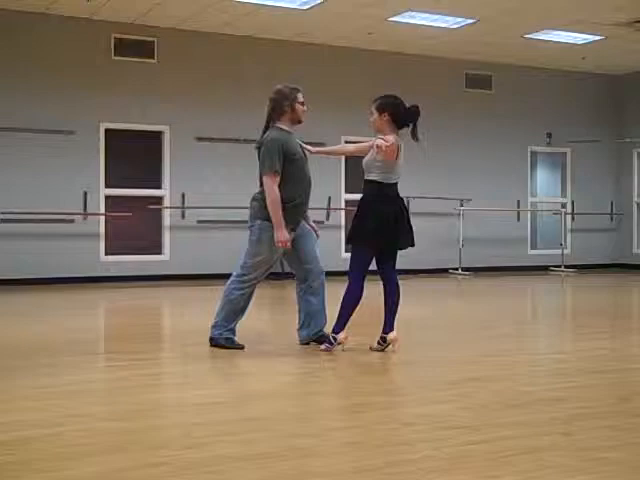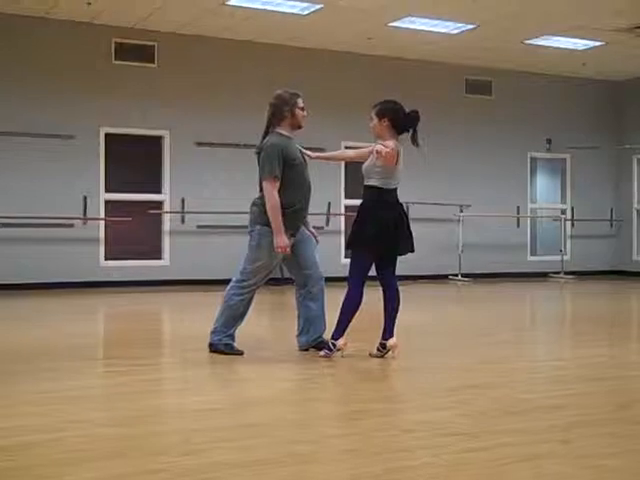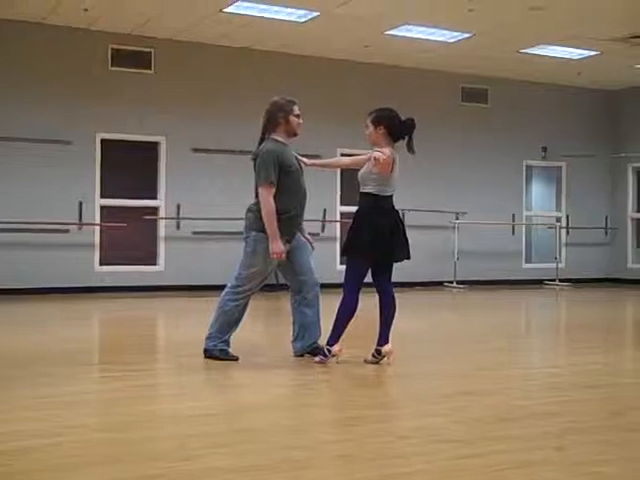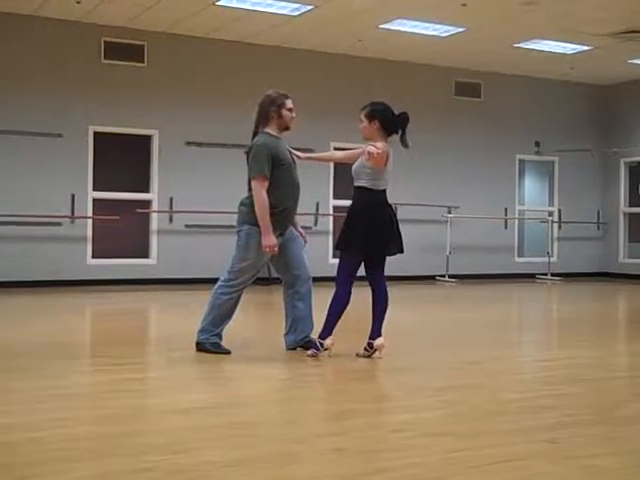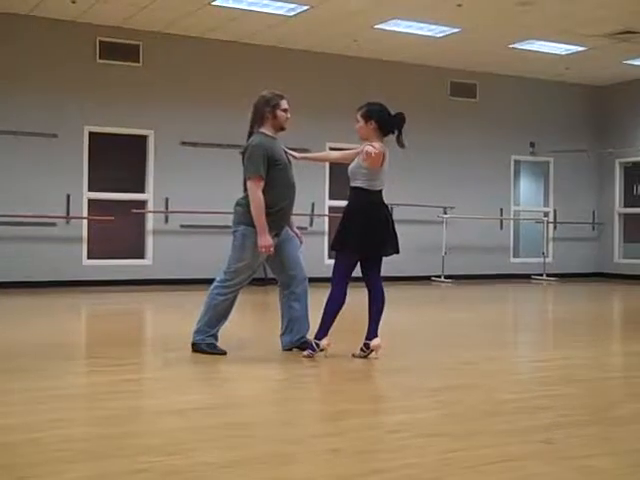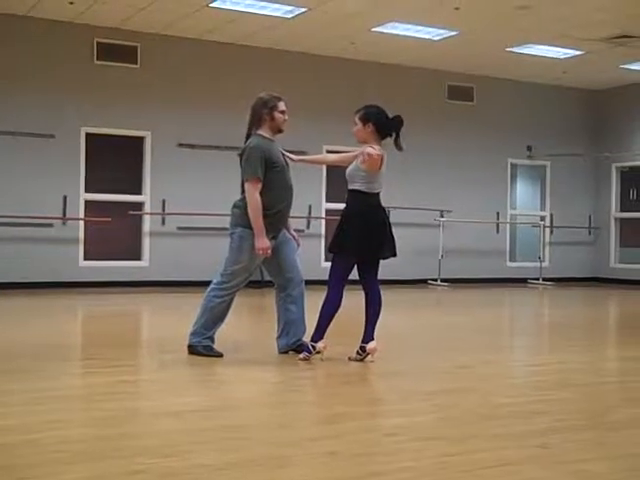
dt=0.2s
person 1, frame 1
left shoulder: (290, 138)
right shoulder: (273, 139)
right elbow: (270, 186)
left wrist: (306, 219)
right wrist: (278, 228)
left hip: (295, 223)
right hip: (270, 223)
left knee: (312, 275)
right knee: (247, 278)
left ankle: (312, 331)
right ankle: (221, 332)
person 1, frame 2
left shoulder: (290, 144)
right shoulder: (274, 145)
right elbow: (270, 191)
left wrist: (305, 225)
right wrist: (278, 233)
left hip: (295, 228)
right hip: (270, 228)
left knee: (312, 280)
right knee: (246, 284)
left ankle: (312, 338)
right ankle: (220, 338)
person 1, frame 3
left shoulder: (286, 150)
right shoulder: (269, 151)
right elbow: (266, 197)
left wrist: (301, 231)
right wrist: (274, 239)
left hip: (290, 235)
right hip: (265, 235)
left knee: (307, 286)
right knee: (241, 289)
left ankle: (307, 344)
right ankle: (215, 344)
person 1, frame 4
left shoulder: (279, 144)
right shoulder: (263, 145)
right elbow: (258, 191)
left wrist: (294, 225)
right wrist: (266, 233)
left hip: (284, 229)
right hip: (258, 228)
left knee: (299, 280)
right knee: (234, 283)
left ankle: (299, 337)
right ankle: (207, 337)
person 1, frame 5
left shoulder: (275, 144)
right shoulder: (258, 145)
right elbow: (254, 191)
left wrist: (290, 225)
right wrist: (262, 233)
left hip: (279, 229)
right hip: (254, 228)
left knee: (295, 281)
right knee: (230, 283)
left ankle: (295, 338)
right ankle: (203, 337)
person 1, frame 6
left shoulder: (272, 147)
right shoulder: (256, 147)
right elbow: (252, 193)
left wrist: (288, 228)
right wrist: (259, 235)
left hip: (277, 231)
right hip: (251, 231)
left knee: (292, 283)
right knee: (227, 285)
left ankle: (291, 340)
right ankle: (199, 339)
person 2, frame 1
left shoulder: (390, 142)
right shoulder: (382, 142)
left elbow: (386, 151)
right elbow: (349, 149)
left wrist: (382, 148)
right wrist: (316, 150)
left hip: (376, 210)
right hip: (388, 211)
left knee: (356, 274)
right knee: (388, 273)
left ankle: (338, 332)
right ankle: (388, 332)
person 2, frame 2
left shoulder: (390, 147)
right shoulder: (384, 147)
right elbow: (349, 154)
left wrist: (382, 153)
right wrist: (315, 155)
left hip: (376, 216)
right hip: (388, 217)
left knee: (356, 280)
right knee: (388, 279)
left ankle: (337, 338)
right ankle: (387, 338)
person 2, frame 3
left shoulder: (385, 155)
right shoulder: (379, 156)
left elbow: (382, 166)
right elbow: (345, 162)
left wrist: (378, 161)
right wrist: (311, 162)
left hip: (372, 223)
right hip: (383, 224)
left knee: (351, 287)
right knee: (383, 286)
left ankle: (332, 344)
right ankle: (383, 344)
person 2, frame 4
left shoulder: (379, 149)
right shoulder: (372, 150)
left elbow: (376, 160)
right elbow: (338, 156)
left wrist: (373, 155)
right wrist: (305, 156)
left hip: (366, 217)
right hip: (376, 218)
left knee: (344, 280)
right knee: (377, 280)
left ankle: (325, 337)
right ankle: (375, 337)
person 2, frame 5
left shoulder: (375, 150)
right shoulder: (369, 150)
left elbow: (372, 159)
right elbow: (334, 156)
left wrist: (370, 153)
right wrist: (301, 156)
left hip: (362, 217)
right hip: (373, 217)
left knee: (339, 280)
right knee: (373, 280)
left ankle: (320, 338)
right ankle: (371, 338)
person 2, frame 6
left shoulder: (373, 153)
right shoulder: (365, 154)
left elbow: (373, 159)
right elbow: (332, 159)
left wrist: (371, 155)
right wrist: (298, 158)
left hip: (359, 220)
right hip: (370, 221)
left knee: (336, 283)
right knee: (370, 283)
left ankle: (316, 341)
right ankle: (368, 341)
